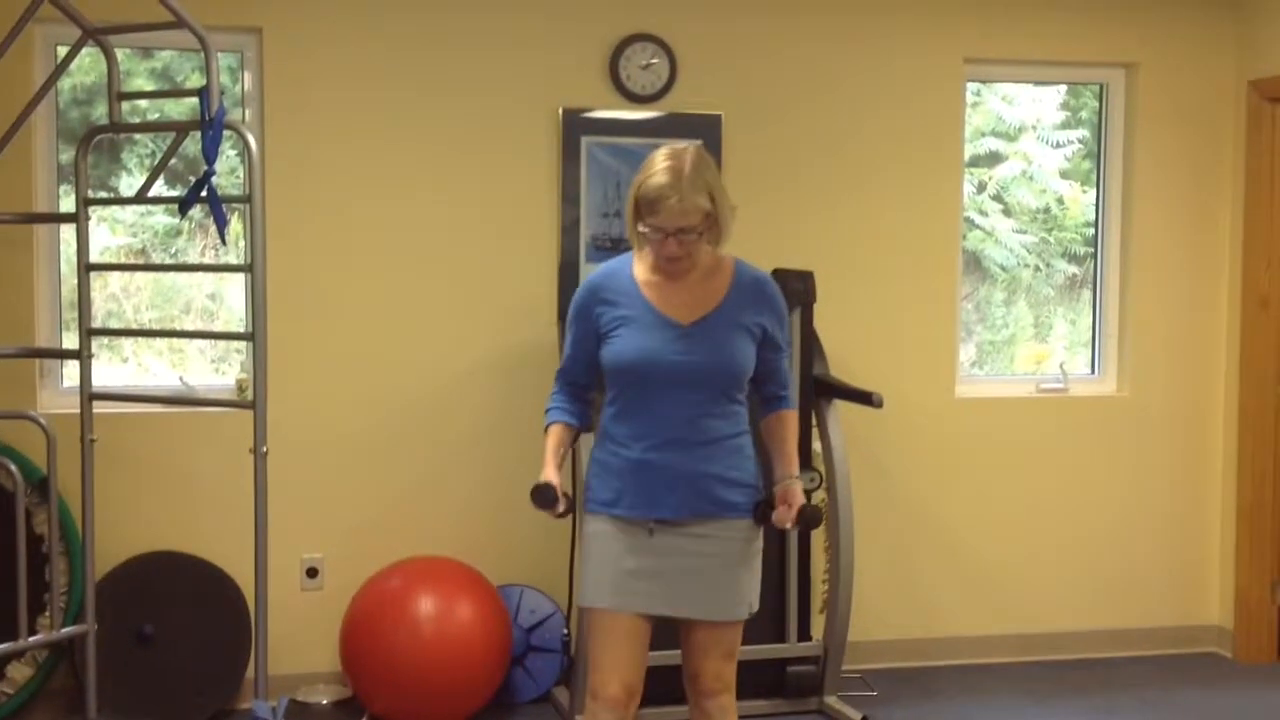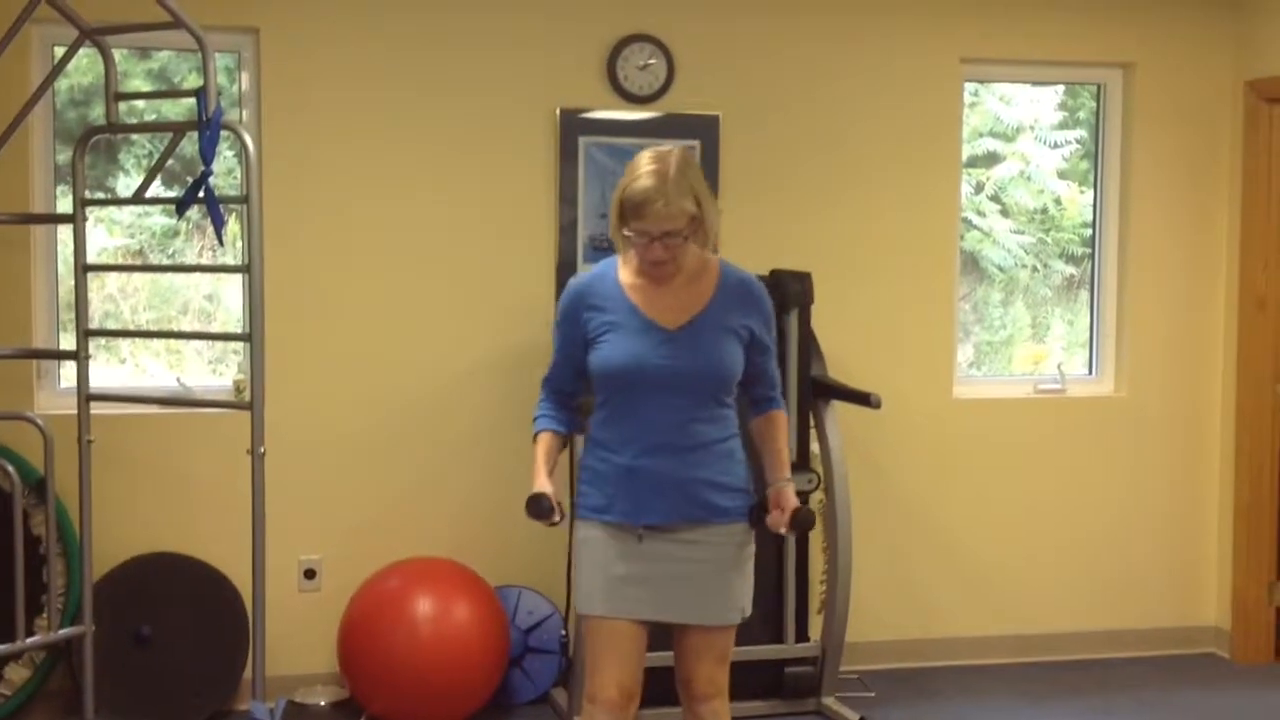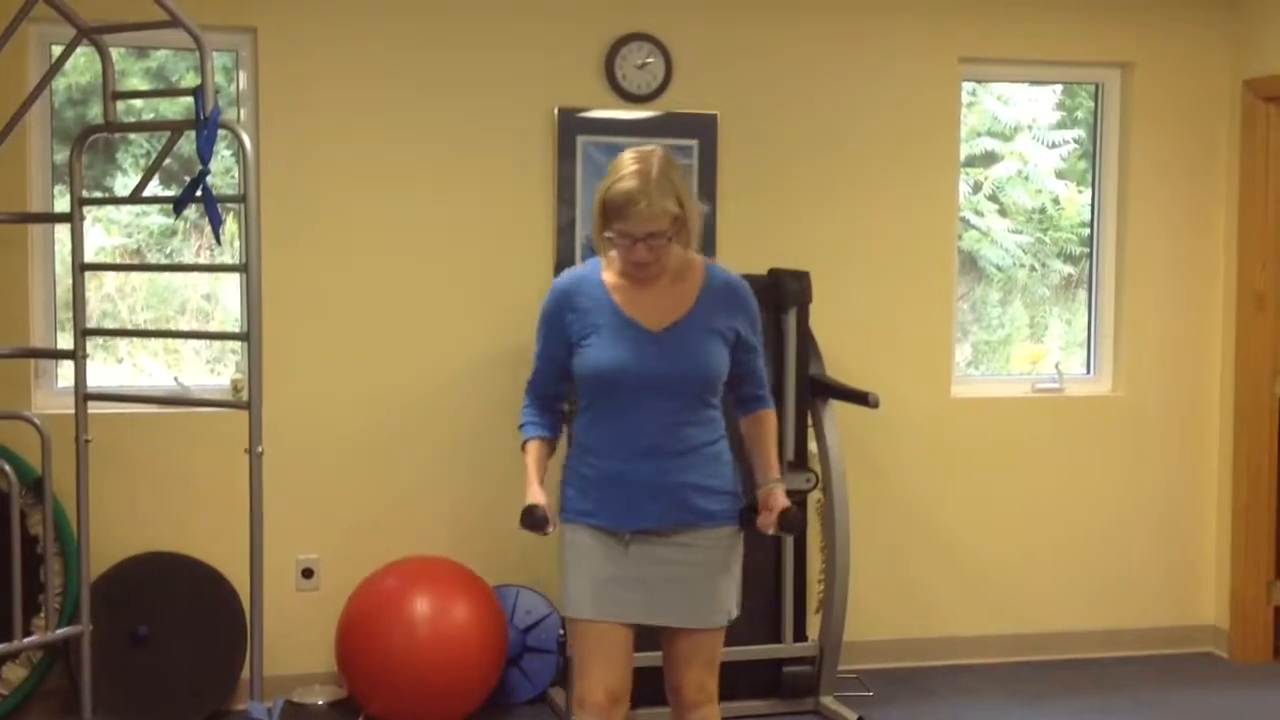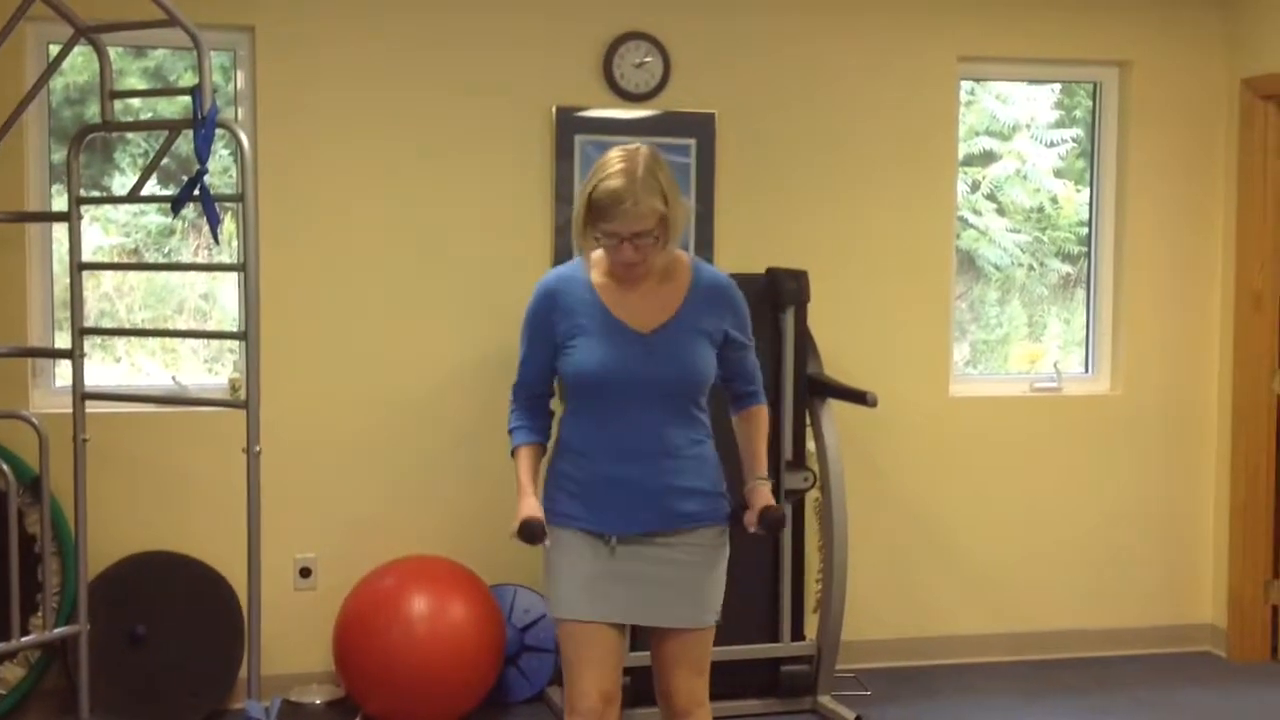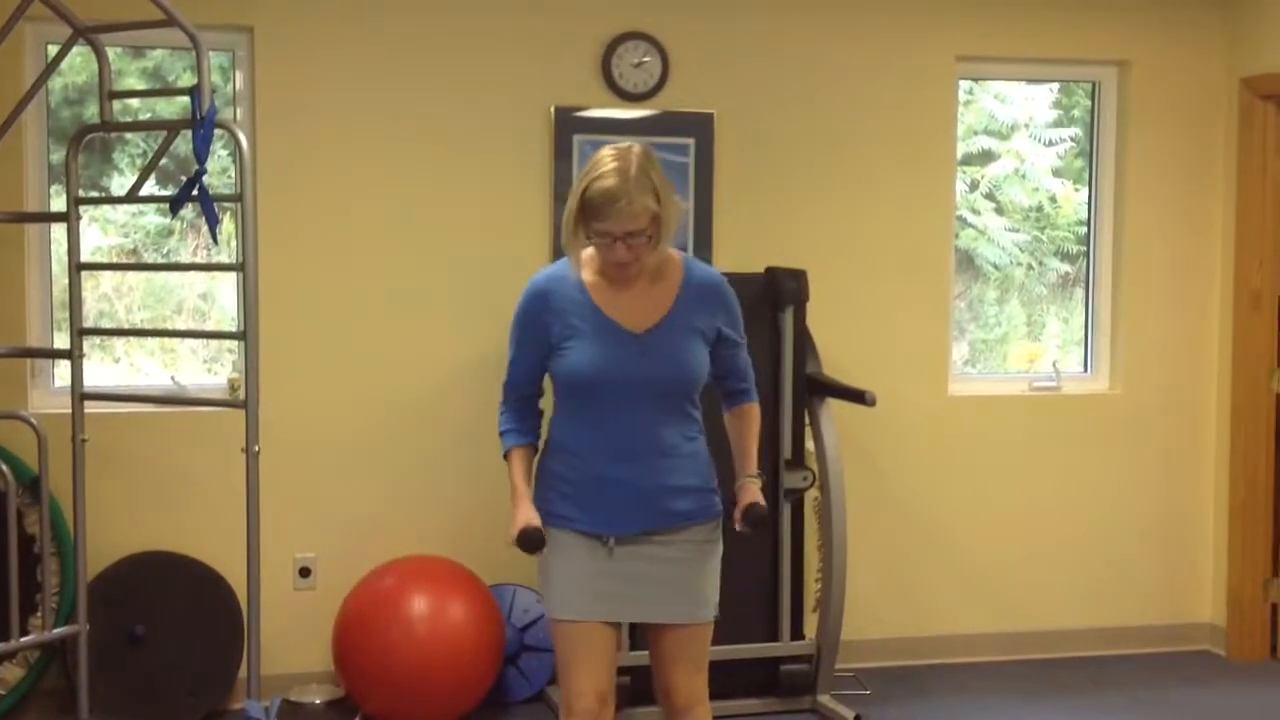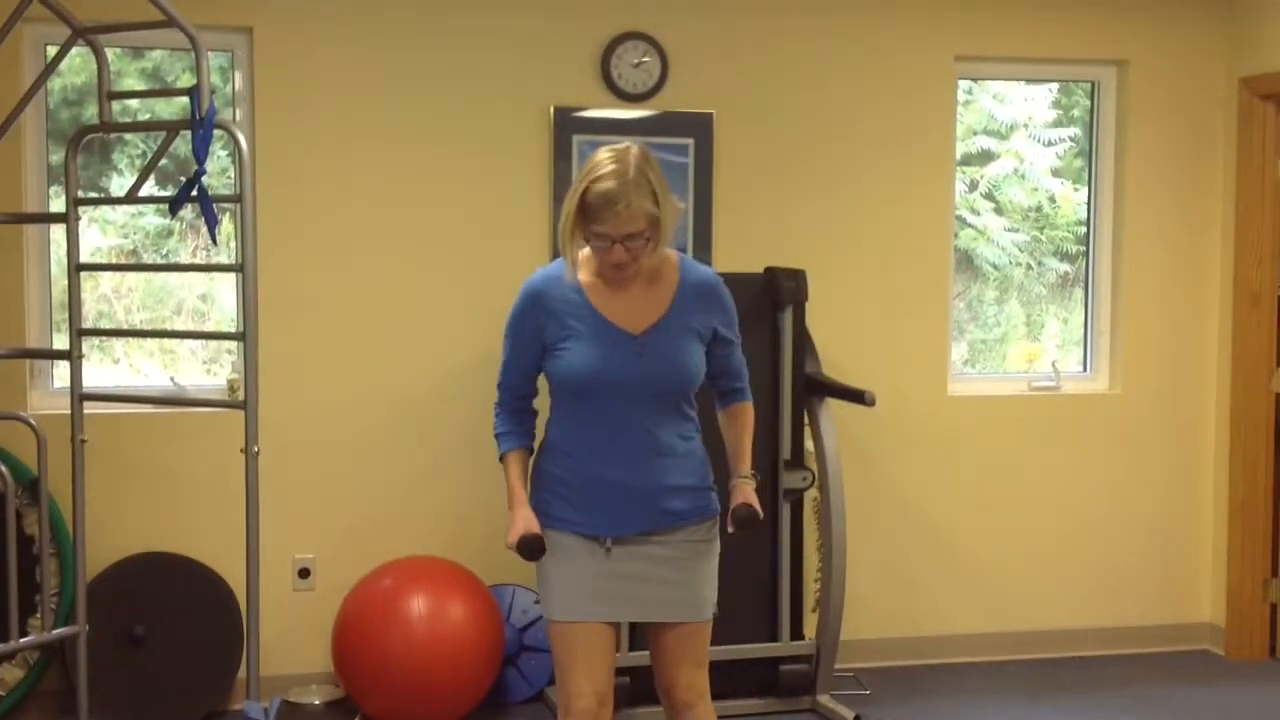
dt=0.1s
person 1, frame 1
left shoulder: (756, 294)
right shoulder: (603, 289)
left elbow: (775, 396)
right elbow: (572, 389)
left wrist: (787, 476)
right wrist: (551, 463)
left hip: (721, 515)
right hip: (620, 514)
person 1, frame 2
left shoulder: (743, 295)
right shoulder: (589, 293)
left elbow: (764, 397)
right elbow: (559, 397)
left wrist: (780, 479)
right wrist: (543, 472)
left hip: (713, 520)
right hip: (612, 521)
person 1, frame 3
left shoulder: (728, 296)
right shoulder: (572, 295)
left elbow: (752, 396)
right elbow: (543, 400)
left wrist: (769, 480)
right wrist: (534, 482)
left hip: (700, 523)
right hip: (599, 525)
person 1, frame 4
left shoulder: (715, 294)
right shoulder: (559, 294)
left elbow: (747, 393)
right elbow: (529, 402)
left wrist: (758, 479)
right wrist: (527, 489)
left hip: (688, 527)
right hip: (585, 528)
person 1, frame 5
left shoulder: (707, 292)
right shoulder: (549, 294)
left elbow: (738, 389)
right elbow: (518, 403)
left wrist: (748, 477)
right wrist: (522, 496)
left hip: (681, 525)
right hip: (580, 527)
person 1, frame 6
left shoulder: (703, 291)
right shoulder: (545, 295)
left elbow: (733, 388)
right elbow: (513, 404)
left wrist: (743, 477)
right wrist: (519, 501)
left hip: (679, 524)
right hip: (577, 529)
